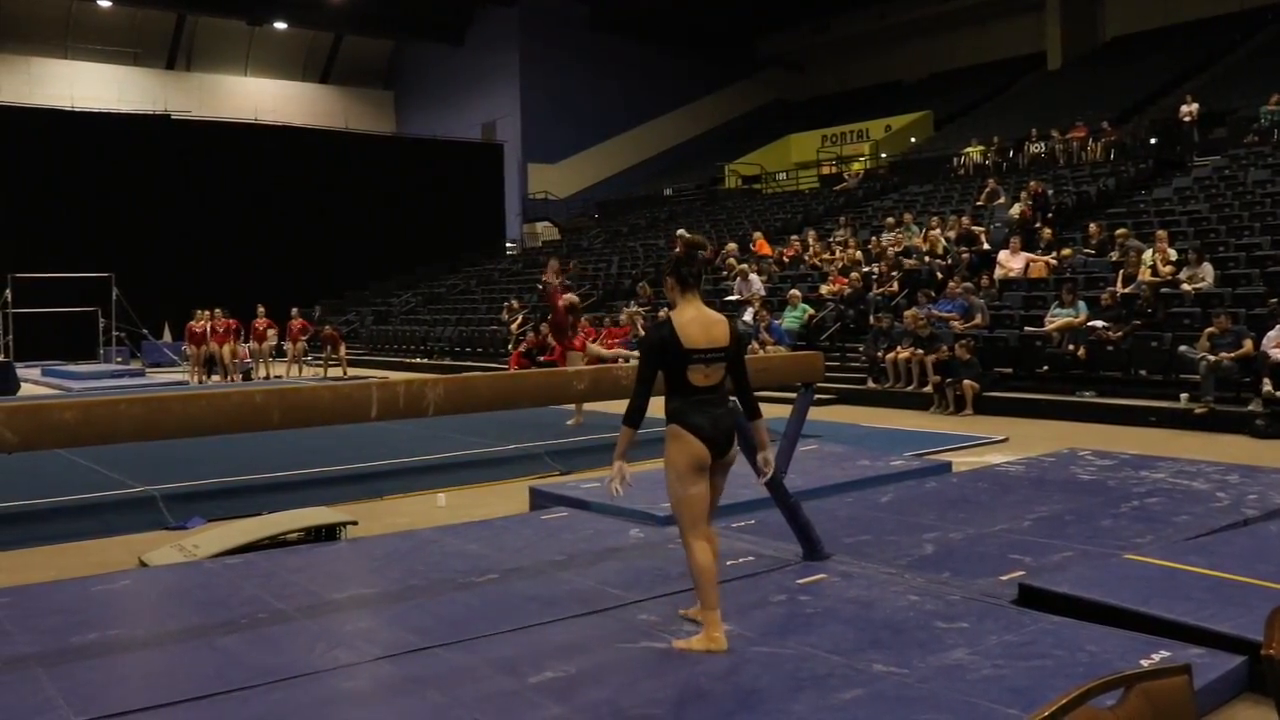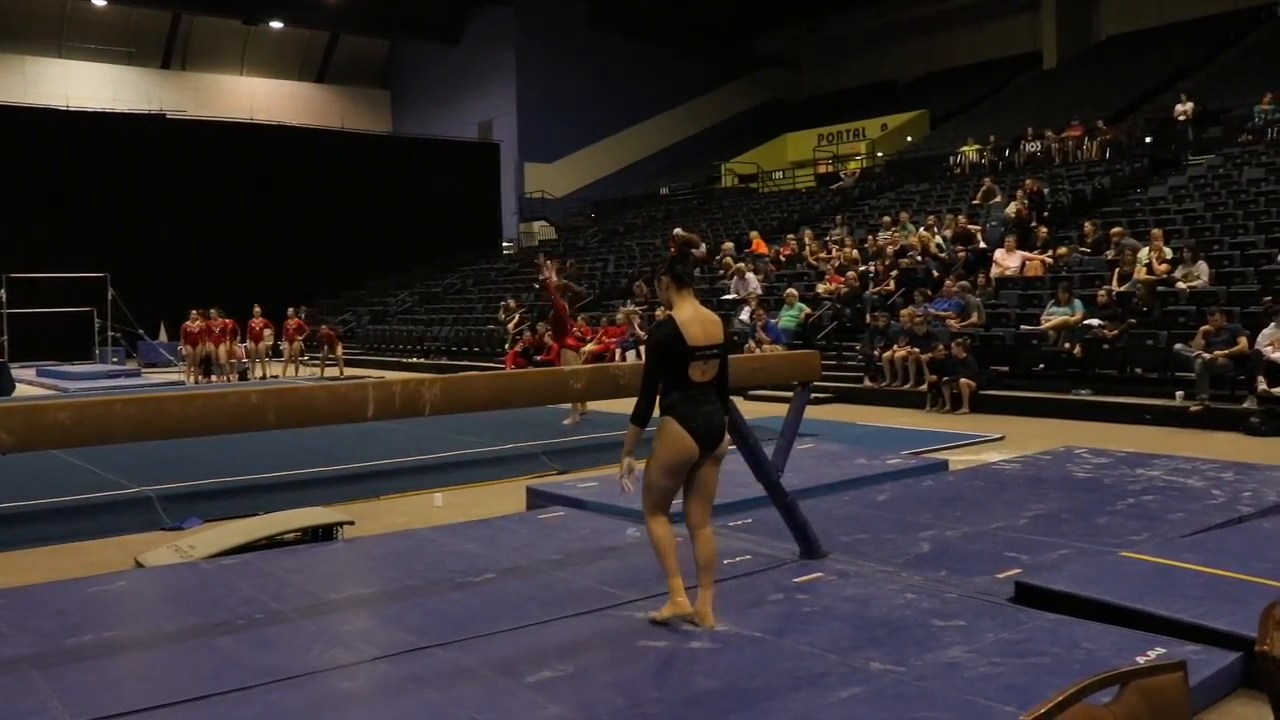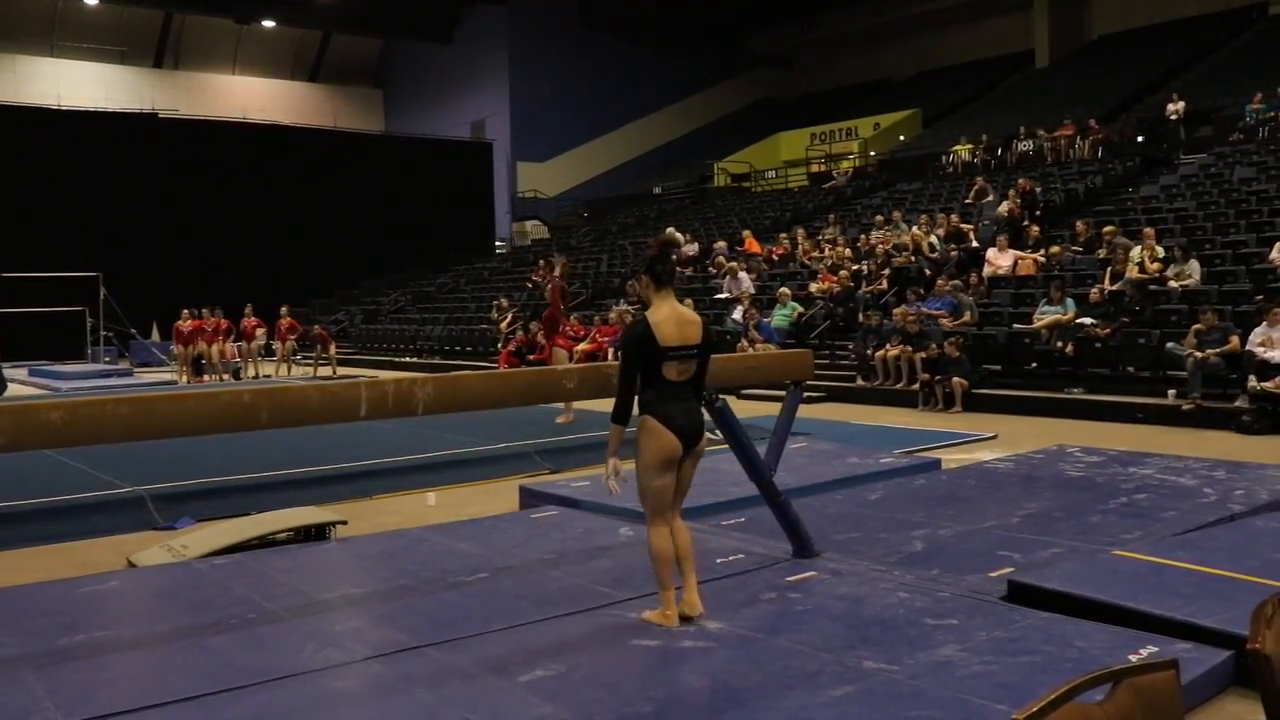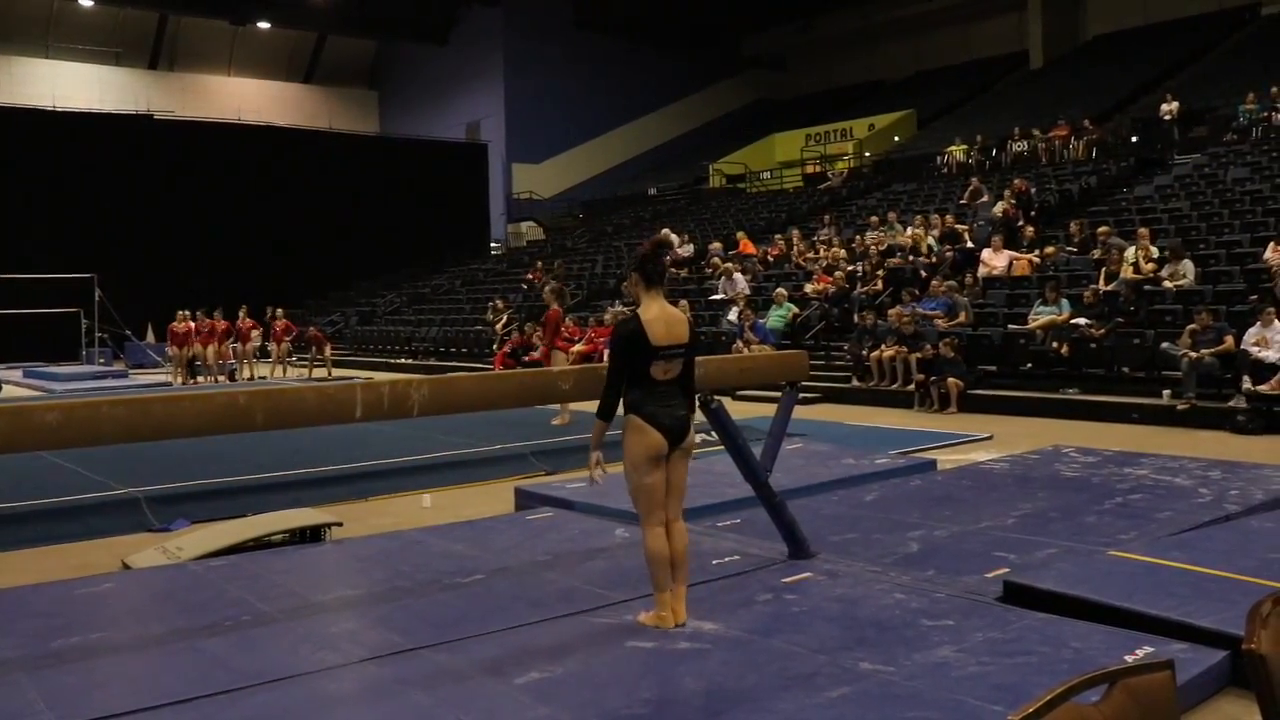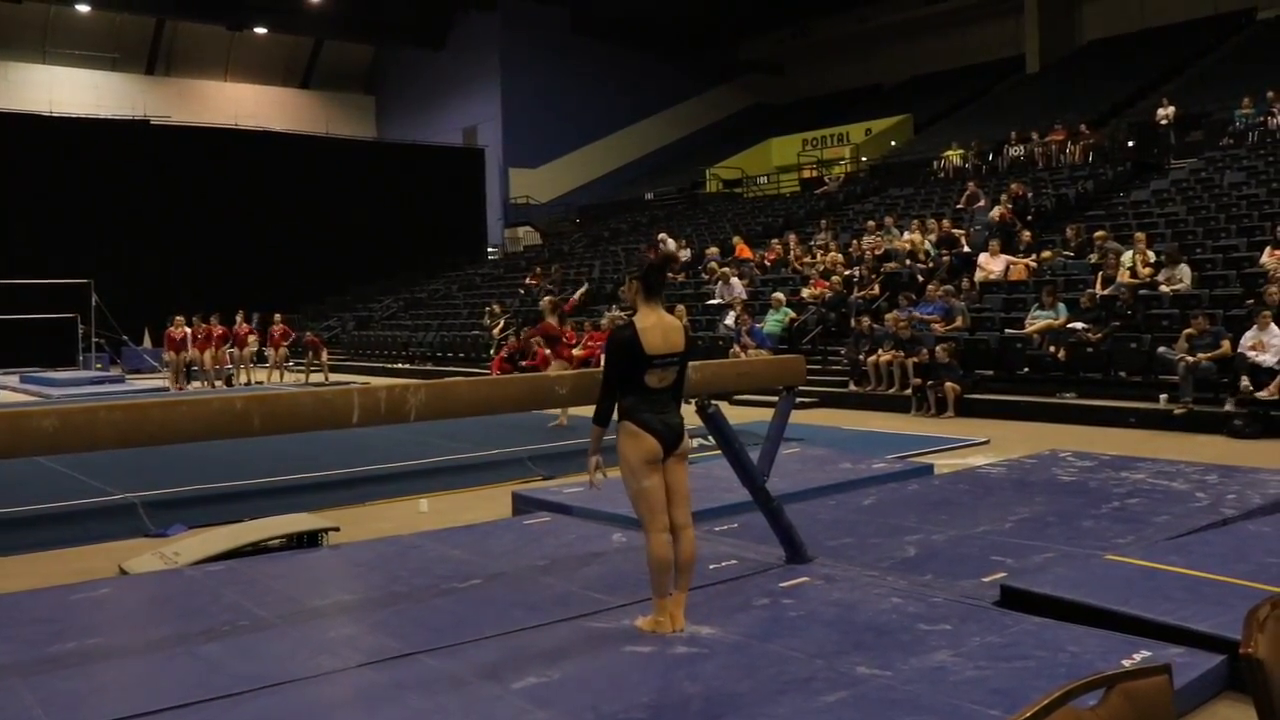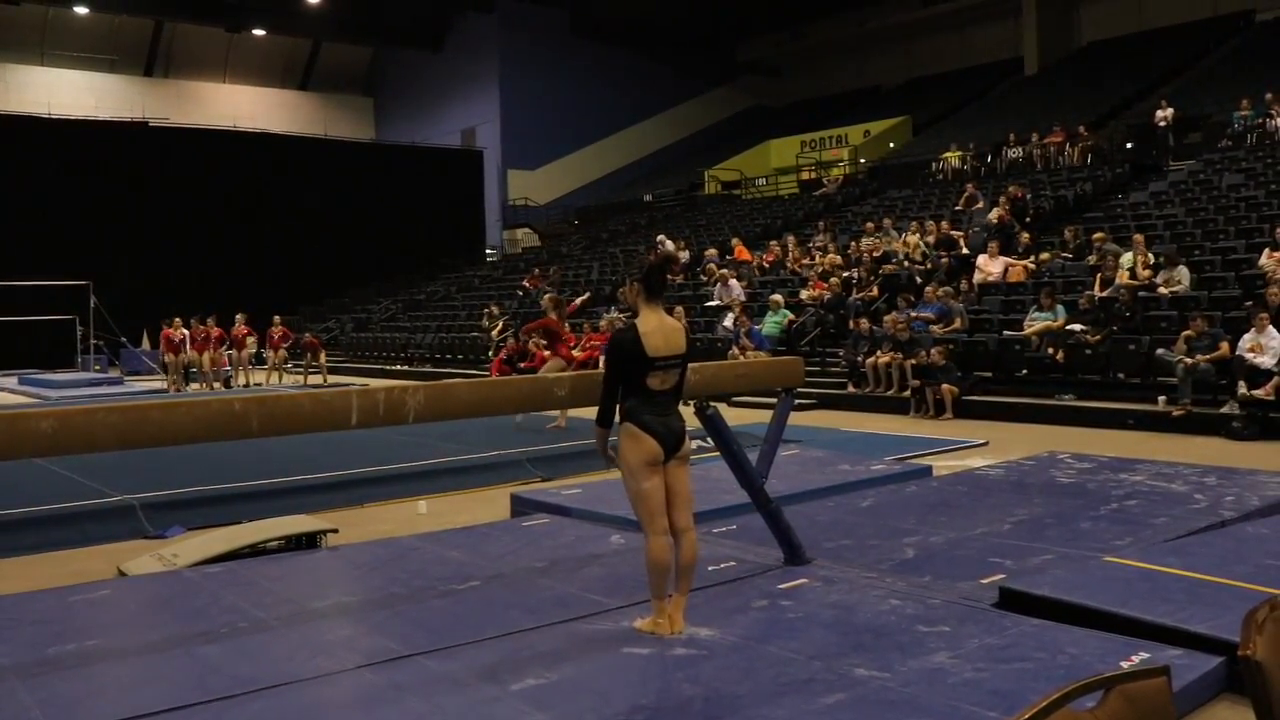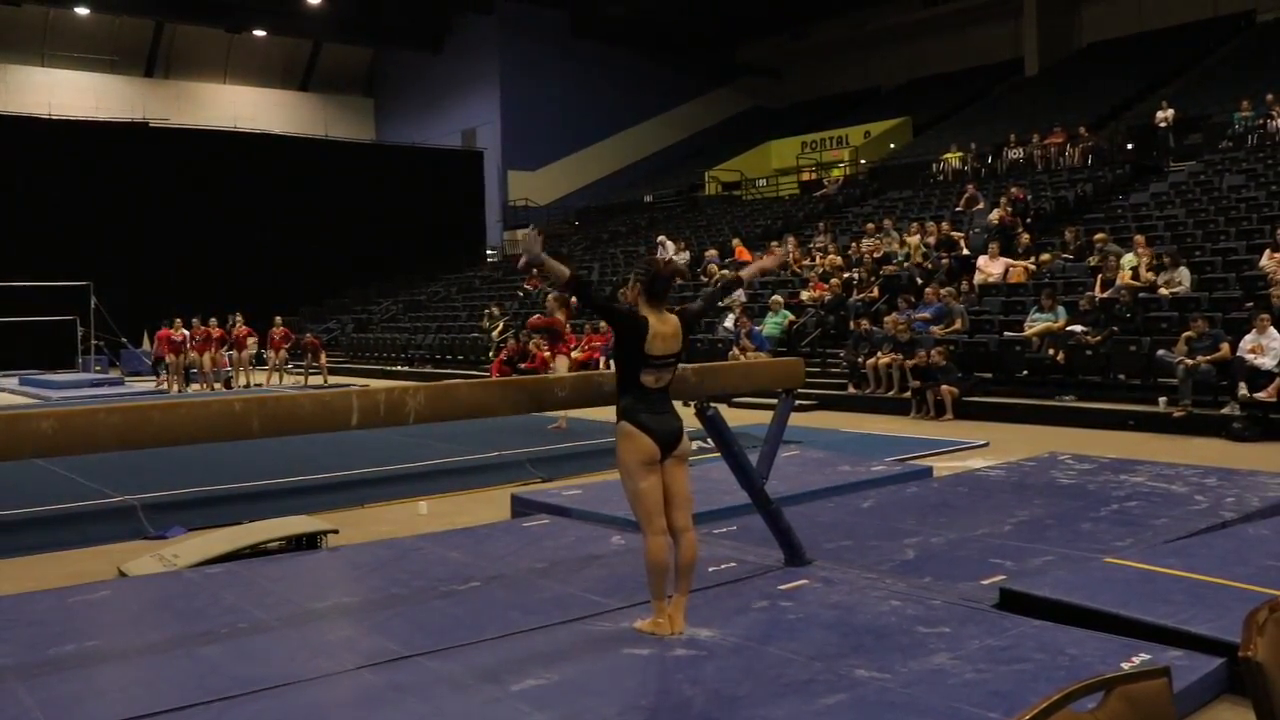
dt=0.4s
person 1, frame 1
left shoulder: (663, 332)
right shoulder: (727, 326)
left elbow: (641, 397)
right elbow: (745, 390)
left wrist: (619, 456)
right wrist: (764, 445)
left hip: (688, 434)
right hip: (724, 431)
left knee: (693, 535)
right knee: (703, 524)
left ankle: (713, 630)
right ankle: (707, 607)
person 1, frame 2
left shoulder: (665, 330)
right shoulder: (717, 323)
left elbow: (649, 395)
left wrist: (628, 452)
left hip: (680, 428)
right hip: (715, 426)
left knee: (655, 511)
right knee: (701, 521)
left ankle: (677, 599)
right ankle: (705, 607)
person 1, frame 3
left shoulder: (640, 330)
right shoulder: (699, 324)
left elbow: (626, 395)
left wrist: (612, 453)
left hip: (660, 427)
right hip: (694, 424)
left knee: (657, 520)
right knee: (673, 514)
left ankle: (668, 609)
right ankle: (691, 597)
person 1, frame 4
left shoulder: (629, 328)
right shoulder: (685, 323)
left elbow: (613, 391)
left wrist: (595, 445)
left hip: (645, 427)
right hip: (680, 423)
left knee: (653, 522)
right knee: (674, 518)
left ankle: (663, 611)
right ankle: (679, 605)
person 1, frame 5
left shoulder: (623, 335)
right shoulder: (681, 331)
left elbow: (609, 396)
left wrist: (594, 449)
left hip: (640, 432)
right hip: (675, 428)
left knee: (657, 527)
right knee: (682, 523)
left ankle: (661, 615)
right ankle: (678, 610)
person 1, frame 6
left shoulder: (626, 337)
right shoulder: (682, 332)
left elbow: (610, 396)
left wrist: (602, 443)
left hip: (642, 435)
right hip: (676, 430)
left knee: (656, 530)
right knee: (683, 526)
left ankle: (661, 616)
right ankle: (678, 611)
person 1, frame 7
left shoulder: (634, 327)
right shoulder: (682, 324)
left elbow: (586, 294)
right elbow: (719, 292)
left wrist: (542, 260)
right wrist: (760, 267)
left hip: (639, 433)
right hip: (673, 427)
left knee: (656, 530)
right knee: (682, 525)
left ankle: (661, 616)
right ankle: (676, 612)
